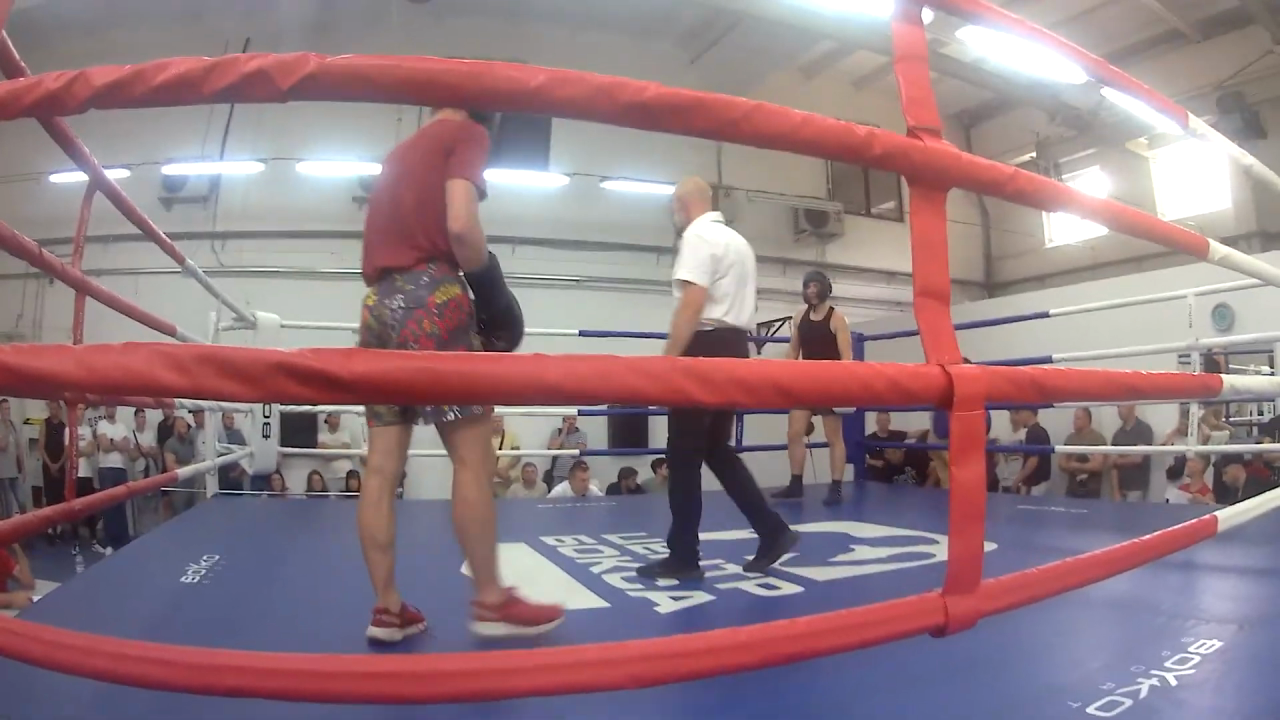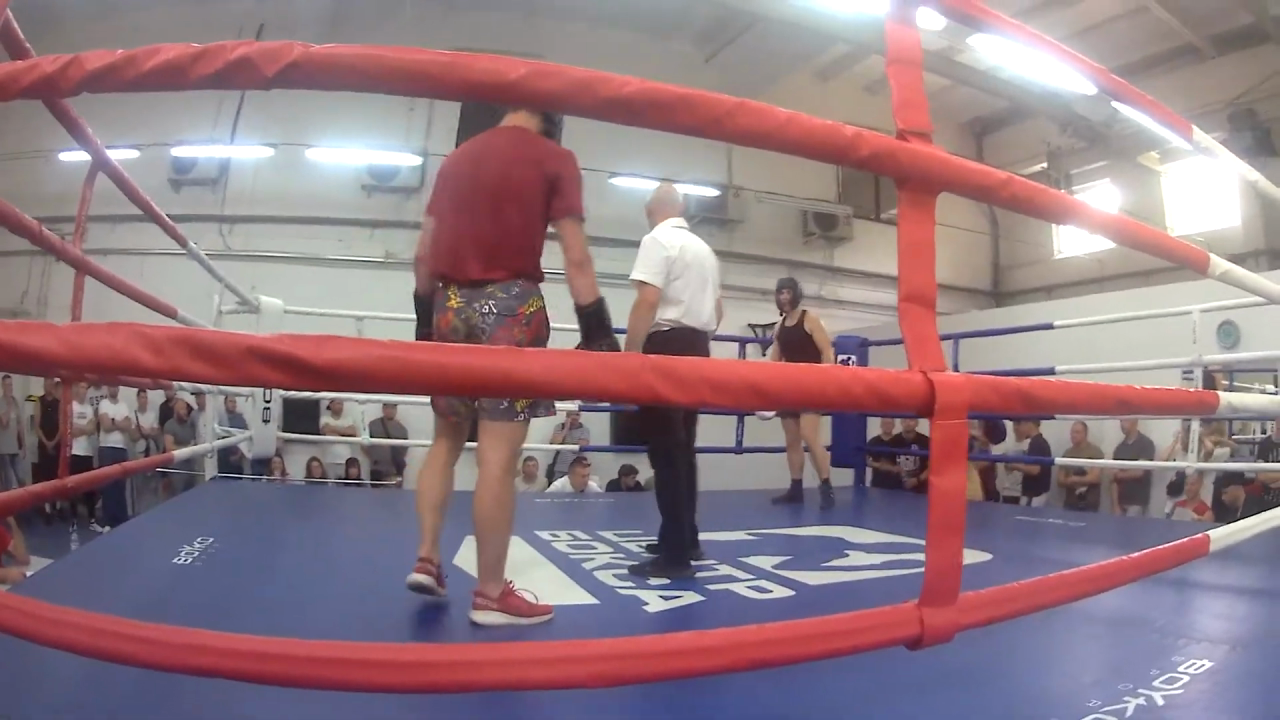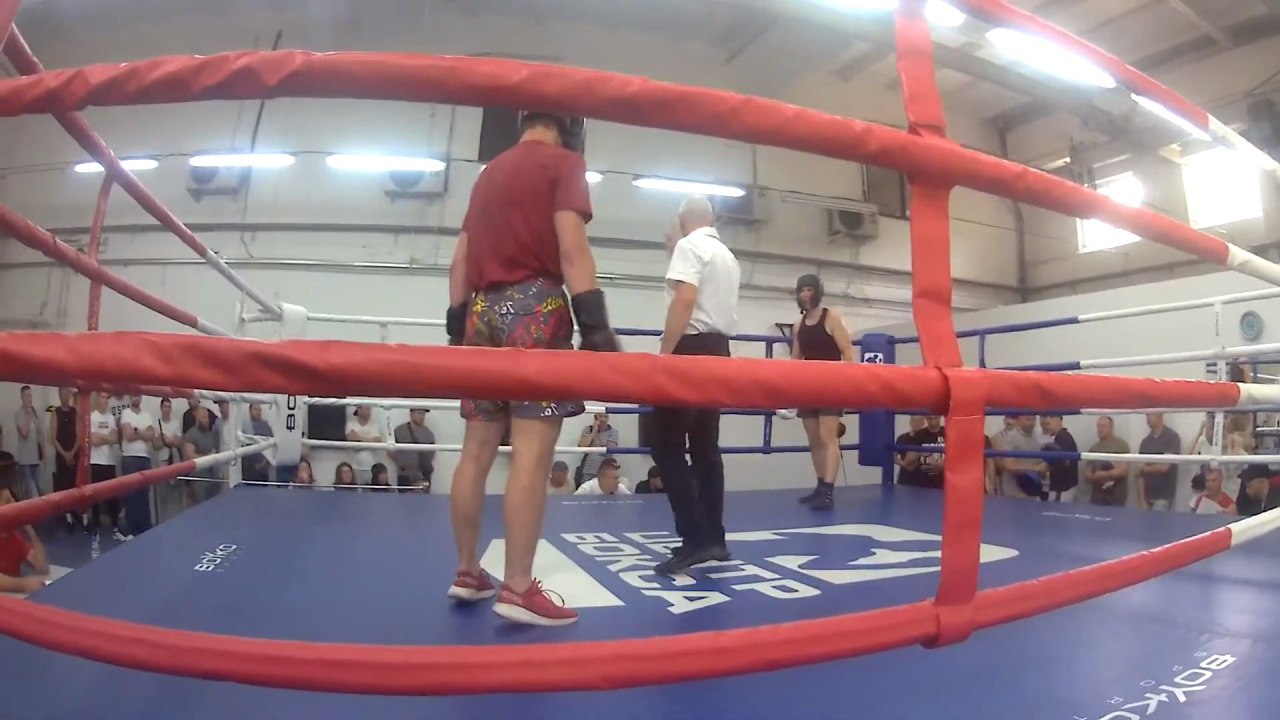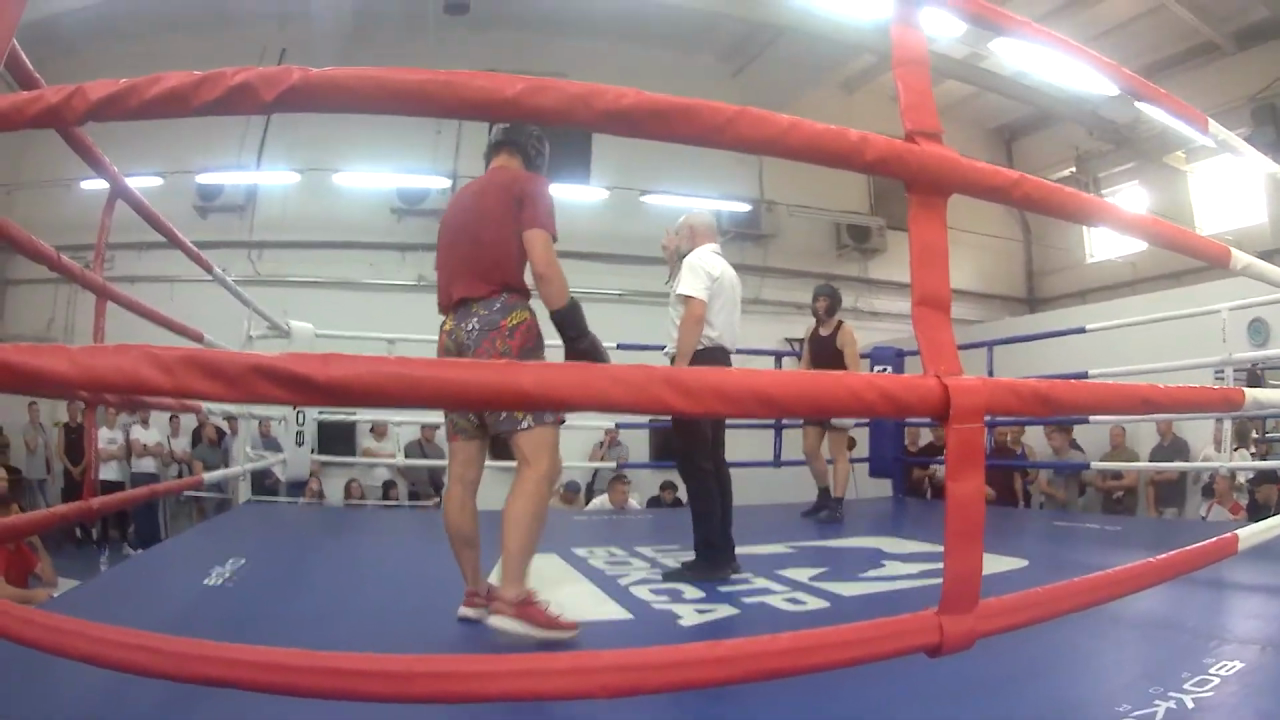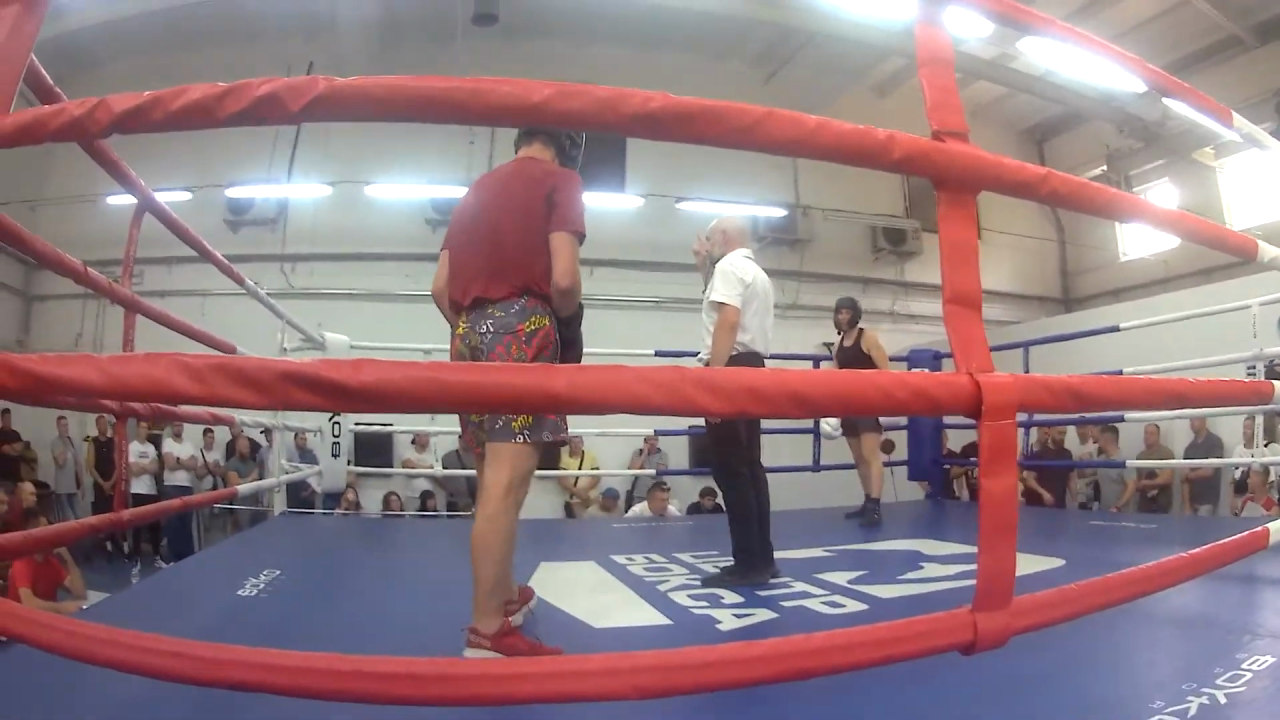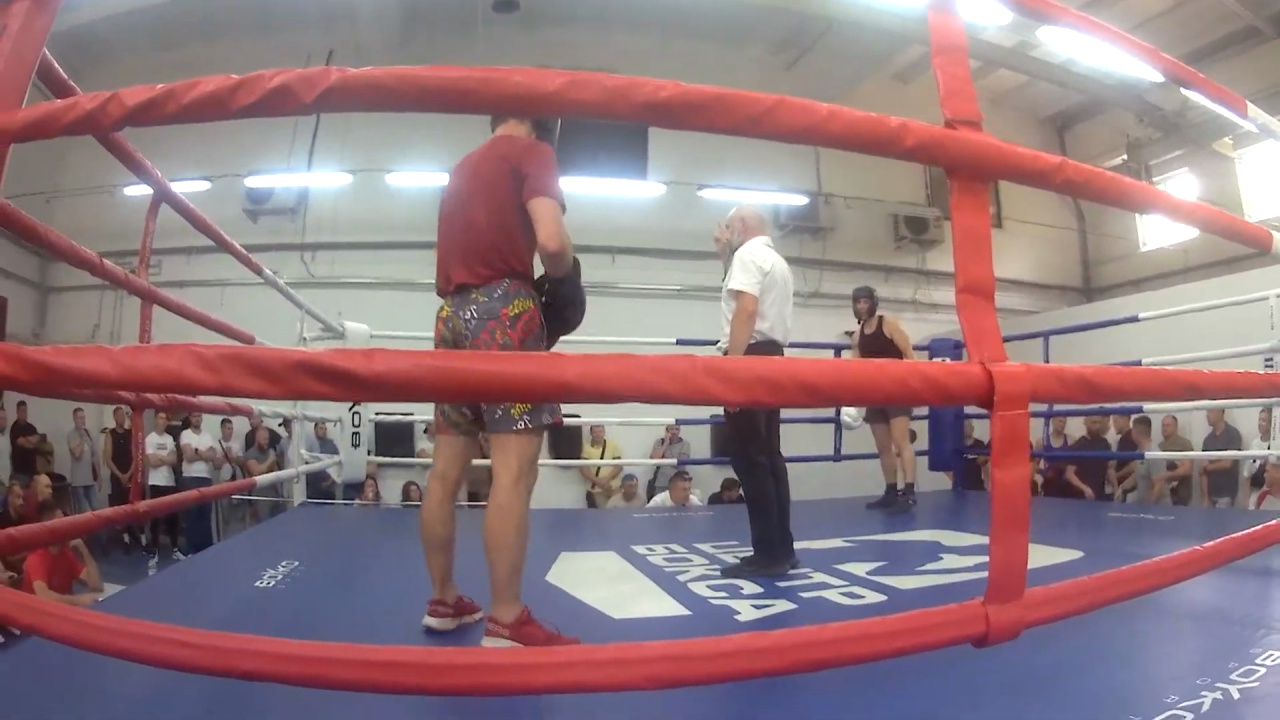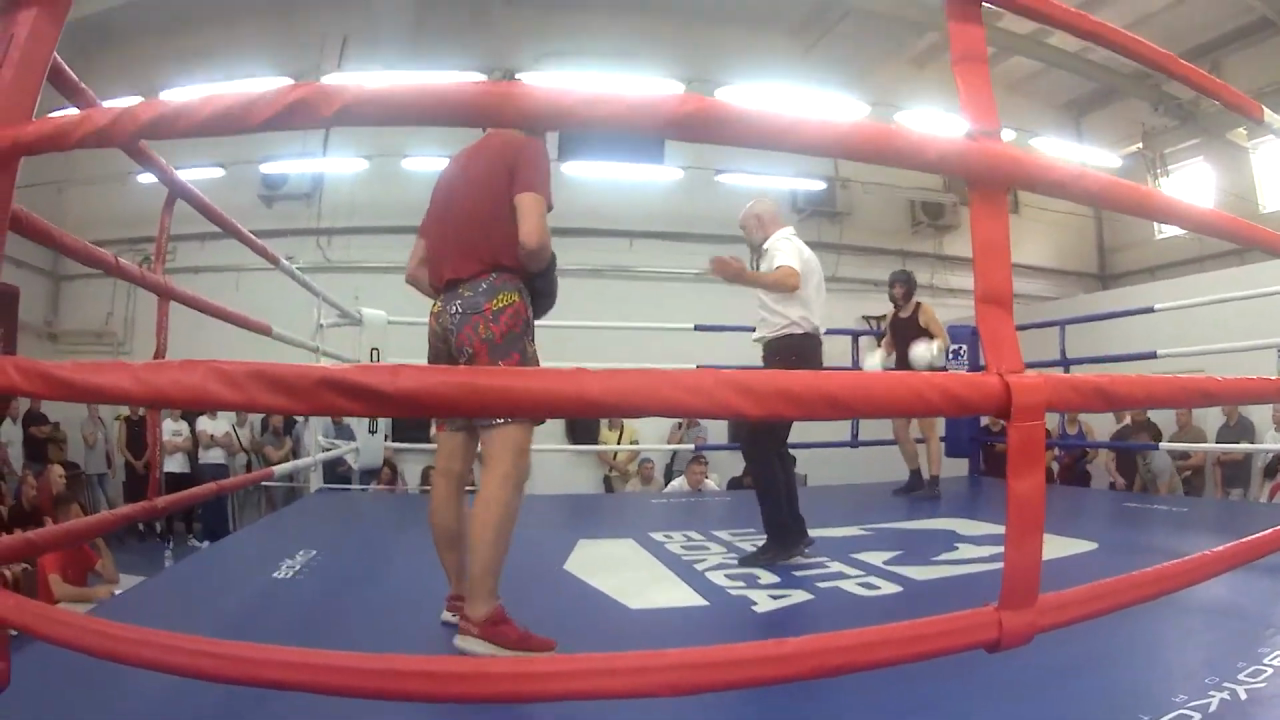
dt=0.5s
person 1, frame 1
left shoulder: (399, 152)
right shoulder: (468, 133)
right elbow: (460, 225)
right wrist: (489, 287)
left hip: (377, 303)
right hip: (433, 297)
left knee: (382, 465)
right knee: (473, 457)
left ankle: (386, 608)
right ankle: (491, 601)
person 1, frame 2
left shoulder: (456, 158)
right shoulder: (554, 158)
left elbow: (424, 253)
right elbow: (576, 259)
left wrist: (426, 316)
right wrist: (598, 331)
left hip: (453, 305)
right hip: (512, 307)
left knee: (446, 440)
right knee: (497, 459)
left ankle: (427, 559)
right ankle: (490, 593)
person 1, frame 3
left shoulder: (489, 172)
right shoulder: (563, 161)
left elbow: (461, 261)
right elbow: (572, 250)
left wrist: (457, 325)
right wrist: (596, 327)
left hip: (482, 310)
right hip: (535, 306)
left knee: (477, 450)
right knee: (532, 455)
left ankle: (466, 572)
right ankle: (518, 588)
person 1, frame 4
left shoulder: (458, 201)
right shoulder: (528, 185)
right elbow: (542, 267)
right wrist: (577, 333)
left hip: (453, 331)
right hip: (503, 322)
left knee: (463, 473)
right knee: (538, 461)
left ankle: (476, 590)
right ankle: (513, 596)
person 1, frame 5
left shoulder: (477, 189)
right shoulder: (559, 178)
left elbow: (440, 287)
right elbow: (564, 279)
right wrist: (568, 329)
left hip: (469, 333)
right hip: (522, 328)
left knee: (493, 479)
right knee: (506, 485)
left ankle: (505, 593)
right ankle: (488, 630)
person 1, frame 6
left shoulder: (464, 168)
right shoulder: (532, 151)
right elbow: (552, 242)
right wrist: (564, 279)
left hip: (452, 315)
right hip: (503, 311)
left knee: (446, 472)
right knee: (514, 473)
left ankle: (443, 600)
right ankle: (506, 619)
person 1, frame 7
left shoulder: (455, 166)
right shoulder: (526, 145)
left elbow: (416, 270)
right elbow: (532, 239)
right wrist: (541, 272)
left hip: (446, 311)
right hip: (495, 305)
left knee: (450, 468)
right knee: (505, 467)
left ankle: (459, 596)
right ankle: (481, 617)
person 2, frame 1
left shoulder: (697, 236)
right shoulder: (736, 240)
left elbow: (691, 304)
right elbow: (741, 300)
left wrist: (667, 361)
left hip: (706, 350)
right hip: (733, 346)
left knee: (683, 455)
right knee: (716, 449)
left ankle: (683, 557)
right ankle: (773, 531)
person 2, frame 2
left shoulder: (656, 241)
right shoulder: (704, 248)
left elbow: (647, 302)
right elbow: (717, 309)
left wrist: (628, 357)
left hip: (667, 347)
right hip: (697, 348)
left knee: (666, 452)
right knee: (682, 448)
left ankle: (675, 553)
right ankle: (684, 538)
person 2, frame 3
left shoulder: (690, 245)
right shoulder: (728, 256)
left elbow: (685, 300)
left wrist: (663, 355)
left hip: (692, 349)
right hip: (718, 349)
left knee: (667, 445)
right knee: (705, 447)
left ankle: (697, 537)
right ankle: (711, 537)
person 2, frame 4
left shoulder: (696, 260)
right shoulder: (725, 268)
left elbow: (694, 315)
left wrist: (677, 370)
right wrist: (674, 263)
left hip: (698, 364)
right hip: (718, 363)
left knee: (694, 463)
right knee: (712, 460)
left ankle: (710, 558)
right ankle: (722, 553)
person 2, frame 5
left shoulder: (729, 266)
right shoulder: (757, 273)
left elbow: (727, 322)
right wrist: (706, 268)
left hip: (732, 370)
right hip: (752, 369)
left knee: (730, 468)
right knee: (749, 466)
left ankle: (749, 562)
right ankle: (760, 557)
person 2, frame 6
left shoulder: (748, 254)
right shoulder: (777, 261)
left elbow: (745, 311)
right wrist: (726, 254)
left hip: (750, 359)
right hip: (771, 358)
left knee: (749, 459)
right knee: (768, 457)
left ankle: (768, 553)
right ankle: (780, 548)
person 2, frame 7
left shoulder: (782, 244)
right shoulder: (791, 247)
left elbow: (788, 280)
left wrist: (745, 276)
right wrist: (748, 273)
left hip: (789, 353)
right hip: (797, 353)
left knee: (758, 443)
right knee: (771, 444)
left ankle: (782, 537)
right ankle: (793, 533)
person 3, frame 1
left shoulder: (837, 318)
right shoulder: (800, 317)
left elbow: (846, 355)
right elbow: (794, 349)
left knee: (834, 437)
right knee: (794, 434)
left ankle: (836, 488)
right ankle: (795, 484)
person 3, frame 2
left shoulder: (810, 319)
right shoulder: (779, 327)
left elbow: (827, 352)
right elbow: (775, 360)
left knee: (810, 437)
right knee: (792, 442)
left ankle: (826, 488)
right ankle: (796, 489)
person 3, frame 3
left shoulder: (832, 318)
right shoulder: (798, 326)
left elbow: (847, 352)
right elbow: (796, 360)
left knee: (828, 438)
right knee: (814, 441)
left ankle: (828, 492)
right ankle: (821, 486)
person 3, frame 4
left shoulder: (845, 331)
right shoulder: (811, 332)
left elbow: (853, 369)
right elbow: (805, 366)
left knee: (838, 454)
right knee: (810, 450)
left ankle: (837, 506)
right ankle: (824, 495)
person 3, frame 5
left shoulder: (868, 338)
right shoulder: (837, 346)
left elbow: (884, 370)
left knee: (870, 455)
right knee: (859, 458)
left ankle: (875, 508)
right ankle: (869, 503)
person 3, frame 6
left shoulder: (889, 324)
right shoulder: (857, 336)
left elbow: (908, 353)
left knee: (901, 441)
right knee: (883, 447)
left ankle: (909, 492)
right ankle: (891, 493)
person 3, frame 7
left shoulder: (924, 311)
right shoulder: (892, 316)
left elbow: (943, 338)
right elbow: (888, 344)
right wrist: (879, 356)
left knee: (928, 432)
right knee: (900, 433)
left ankle: (934, 483)
right ankle: (916, 478)
